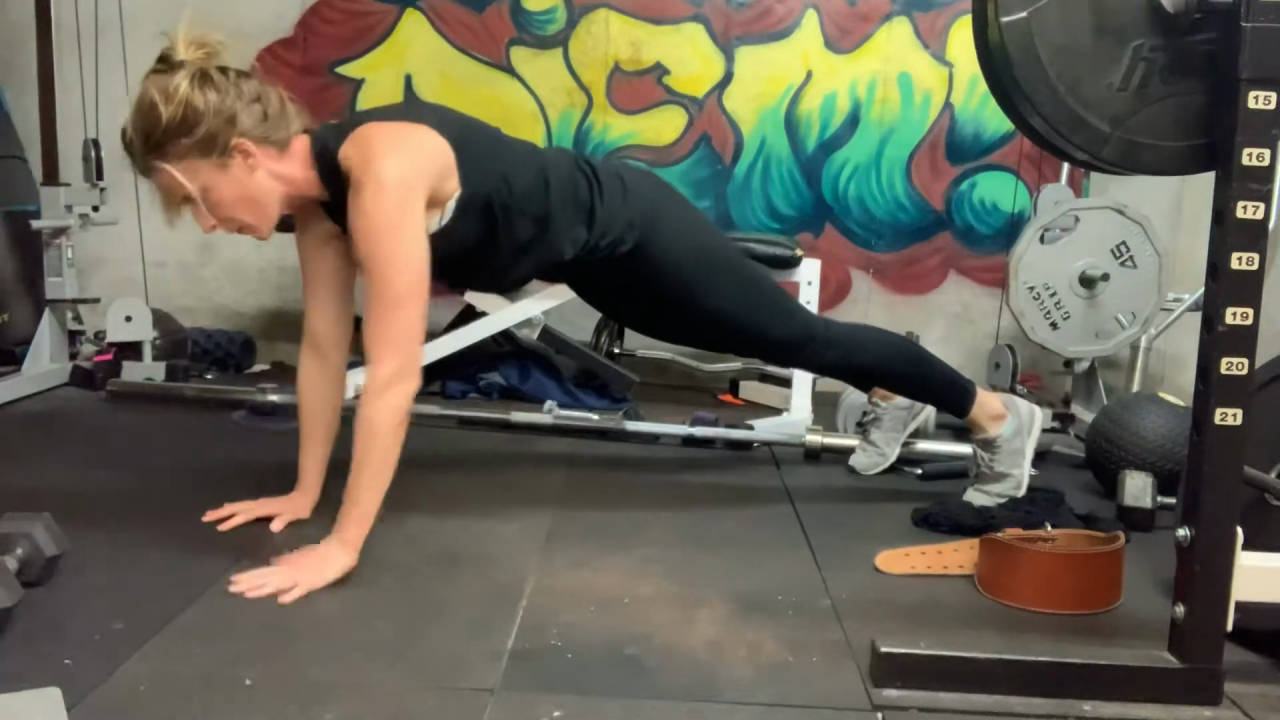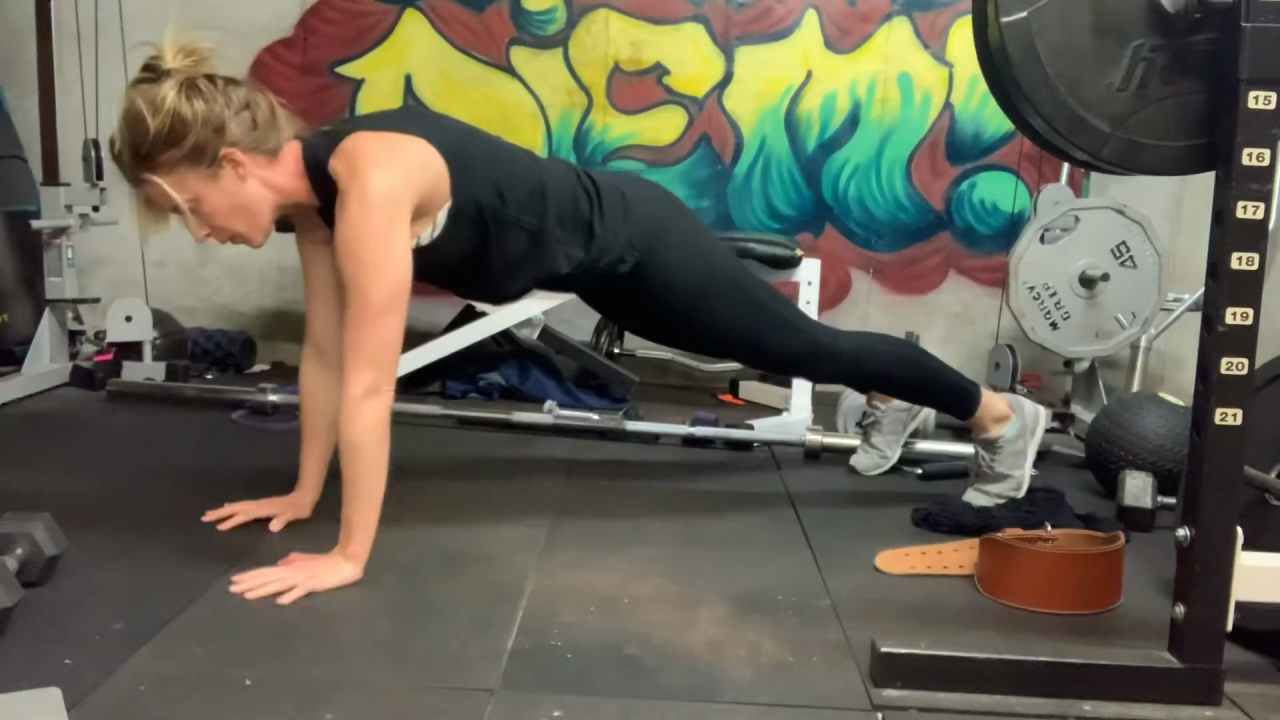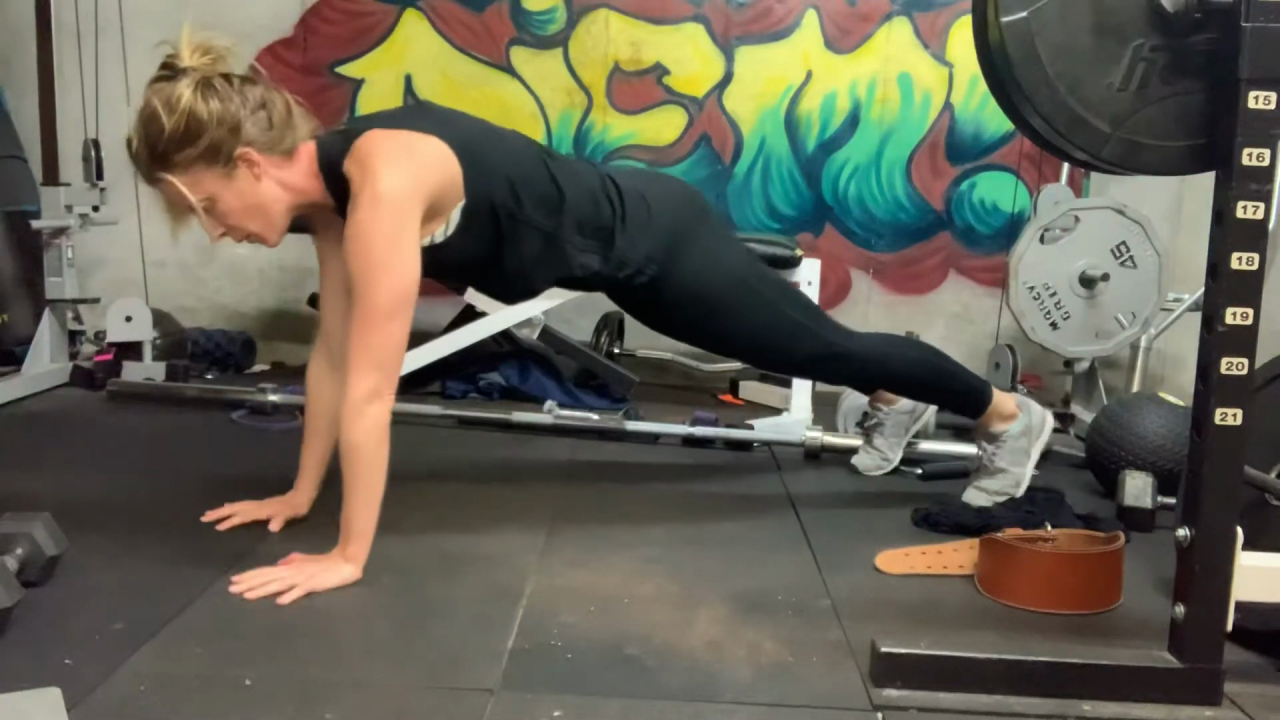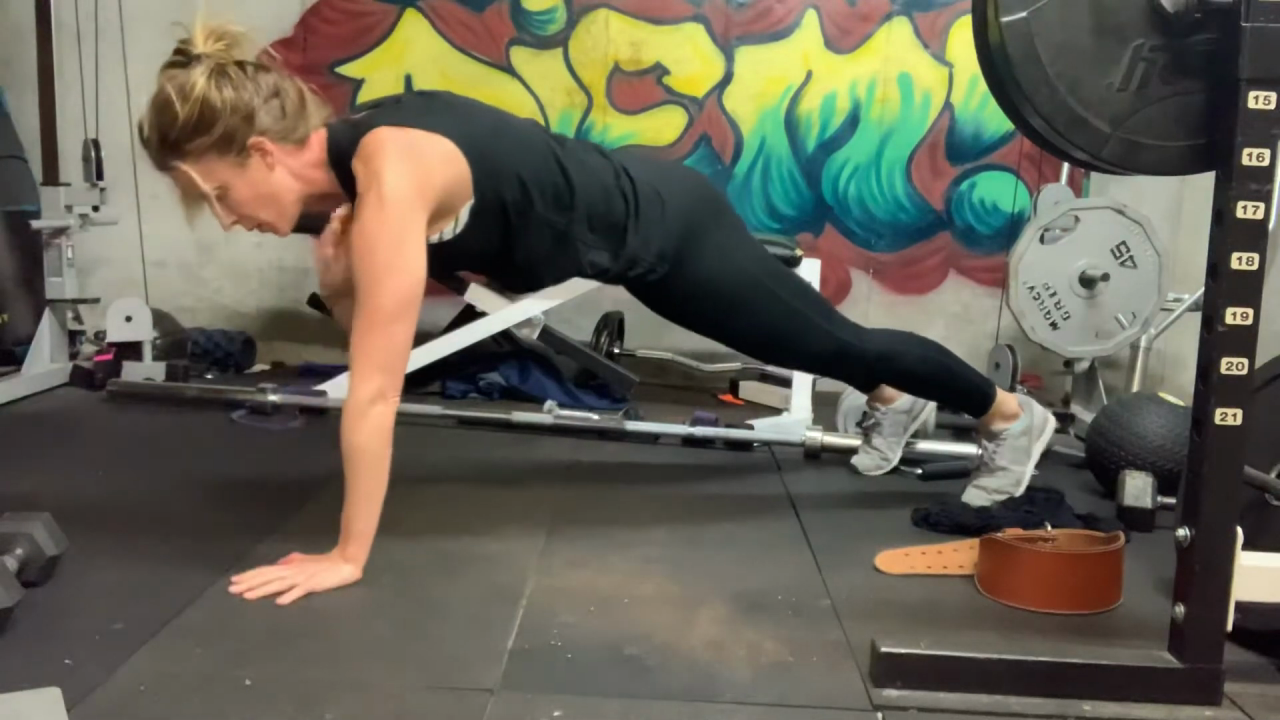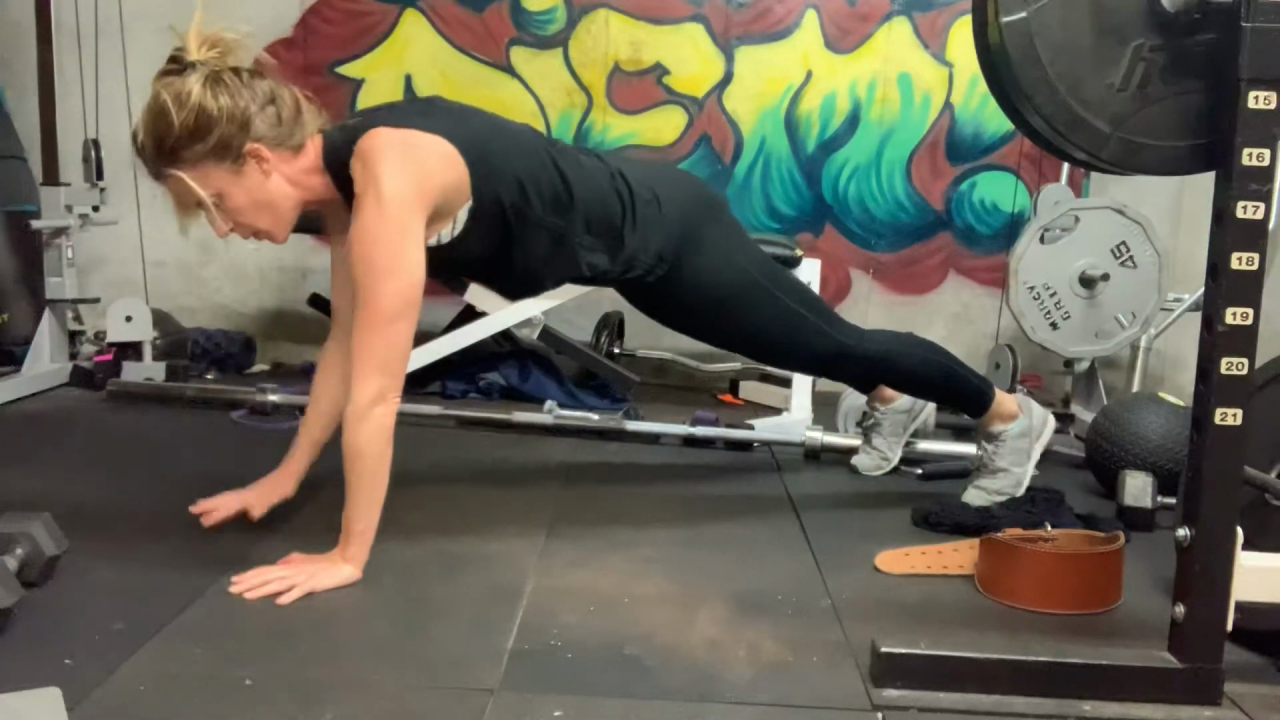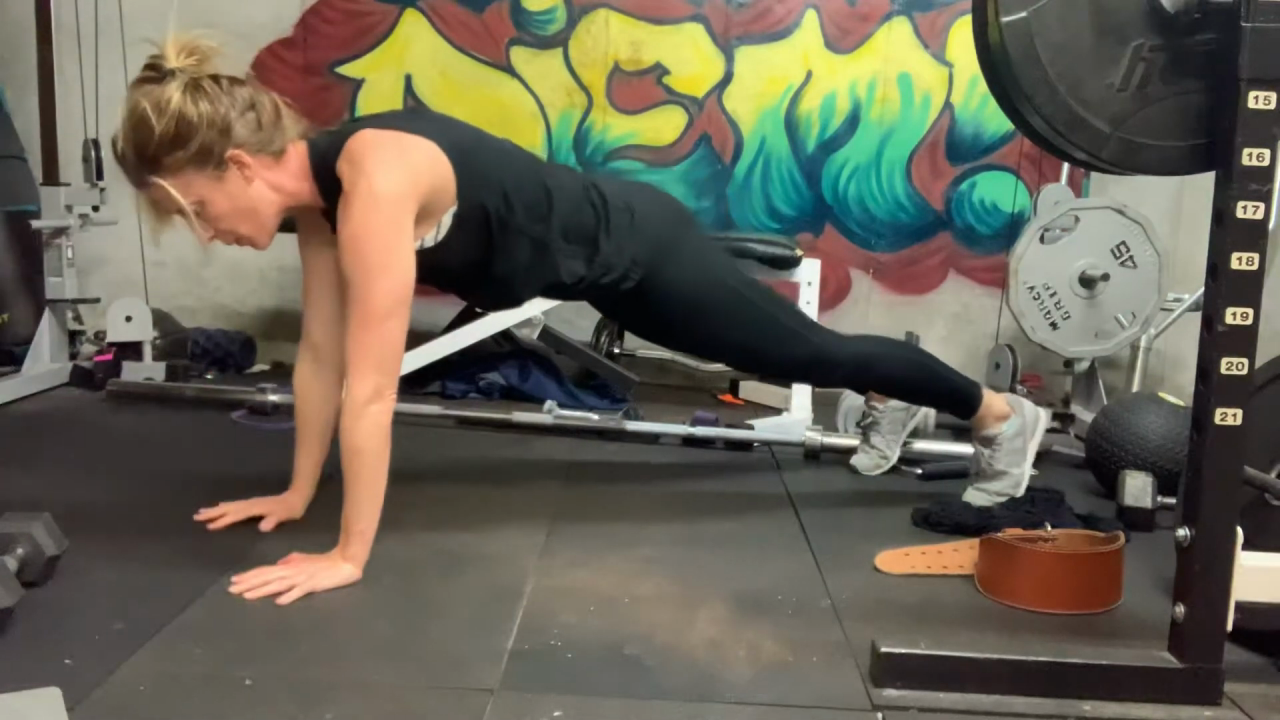
dt=0.4s
person 1, frame 1
left shoulder: (381, 169)
right shoulder: (317, 190)
left elbow: (394, 377)
right elbow: (323, 349)
left wrist: (342, 548)
right wrist: (304, 493)
left hip: (631, 229)
right hip: (589, 257)
left knee: (798, 336)
right knee: (766, 344)
left ankle: (998, 418)
right ankle: (892, 403)
person 1, frame 2
left shoulder: (369, 180)
right shoulder: (311, 189)
left elbow: (369, 387)
right elbow: (324, 353)
left wrist: (350, 556)
right wrist: (304, 494)
left hip: (632, 240)
right hip: (592, 255)
left knee: (805, 347)
right knee: (784, 347)
left ankle: (1003, 416)
right ankle: (893, 404)
person 1, frame 3
left shoulder: (381, 178)
right shoulder: (330, 182)
left elbow: (371, 389)
right elbow: (335, 348)
left wrist: (348, 557)
right wrist: (299, 489)
left hip: (653, 239)
right hip: (617, 242)
left knee: (820, 348)
right knee: (803, 347)
left ankle: (1010, 417)
right ankle: (895, 406)
person 1, frame 4
left shoulder: (389, 172)
right shoulder: (344, 155)
left elbow: (376, 388)
right elbow: (374, 326)
left wrist: (348, 558)
right wrist: (338, 281)
left hip: (667, 226)
right hip: (631, 215)
left knee: (824, 342)
right knee: (808, 341)
left ankle: (1012, 417)
right ankle: (894, 404)
person 1, frame 5
left shoulder: (386, 177)
right shoulder: (335, 173)
left elbow: (376, 392)
right elbow: (347, 343)
left wrist: (347, 557)
right wrist: (285, 478)
left hip: (664, 232)
right hip: (625, 237)
left knee: (826, 342)
right knee: (806, 346)
left ankle: (1011, 417)
right ankle: (895, 403)
person 1, frame 6
left shoulder: (373, 179)
right shoulder: (314, 186)
left elbow: (371, 389)
right elbow: (321, 353)
left wrist: (348, 557)
right wrist: (296, 494)
left hip: (637, 245)
right hip: (600, 255)
left knee: (806, 352)
right knee: (786, 352)
left ankle: (1002, 417)
right ankle: (888, 406)
